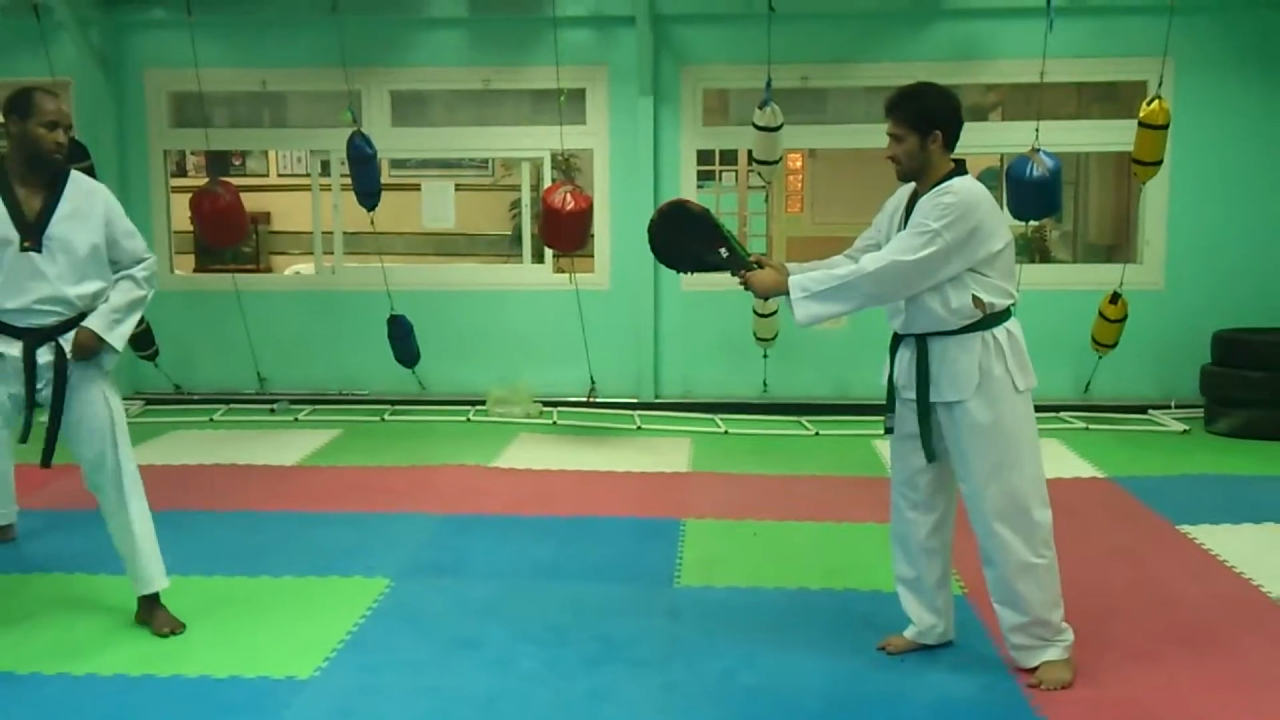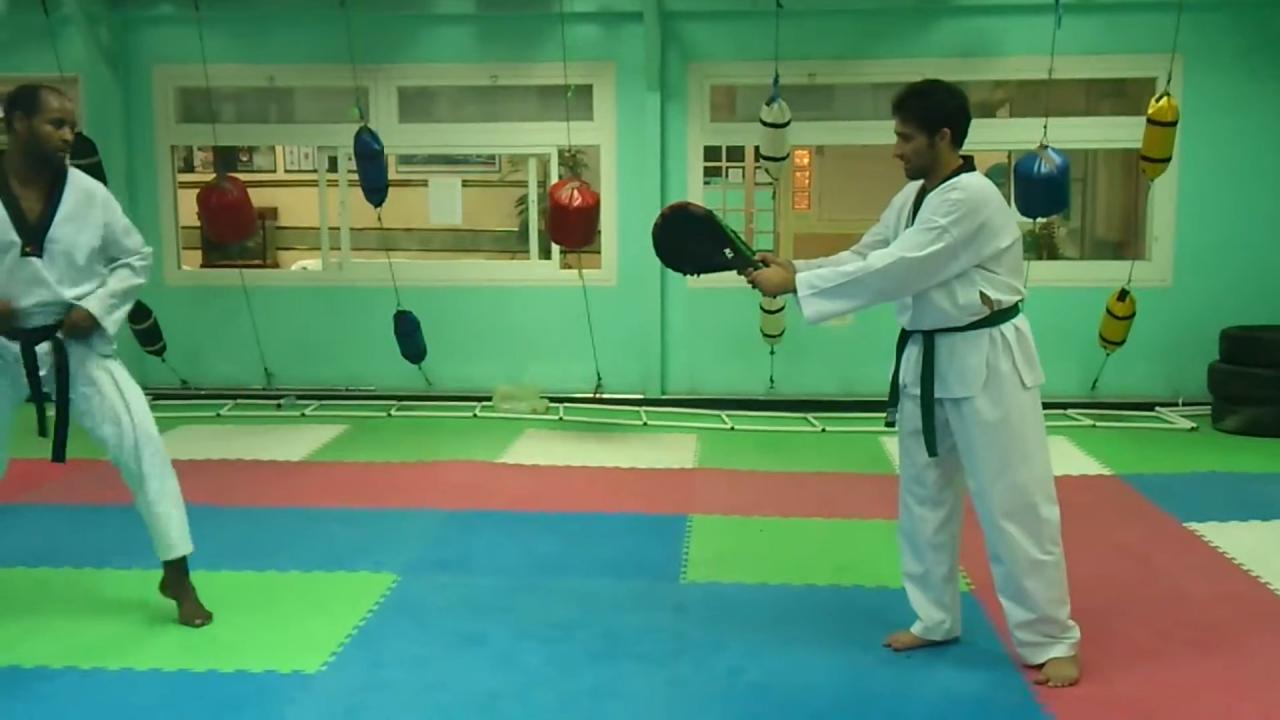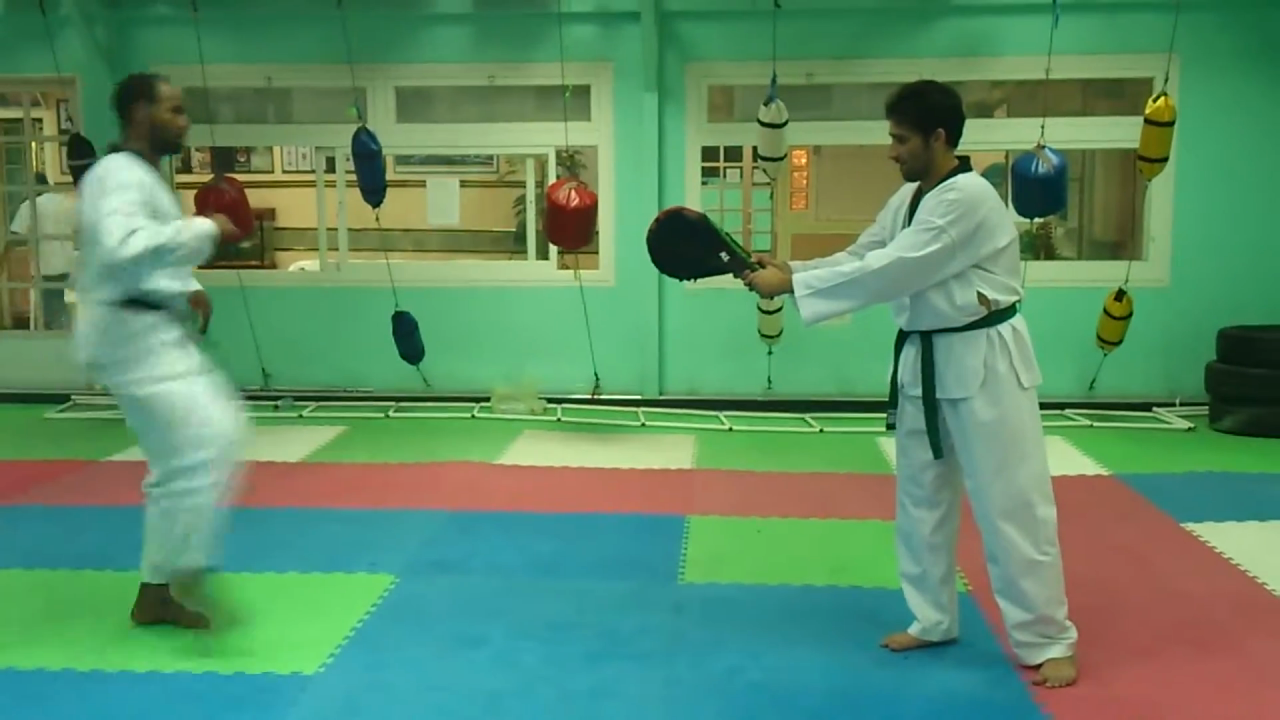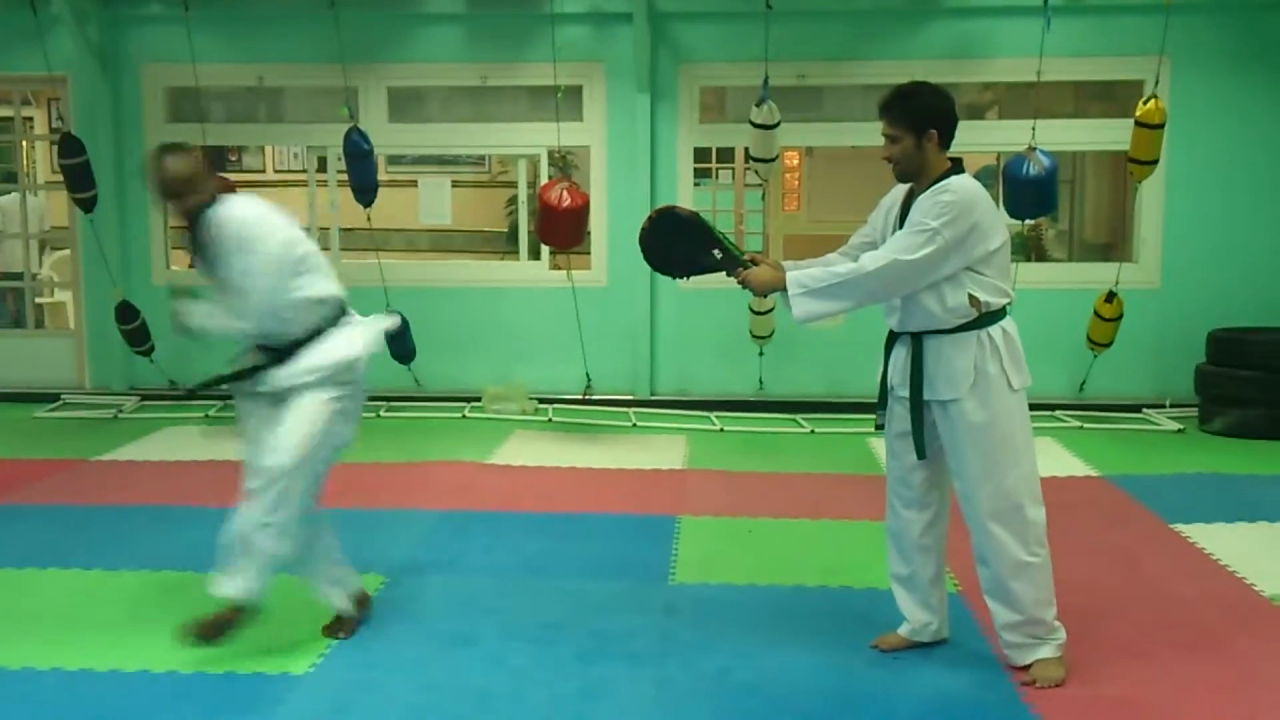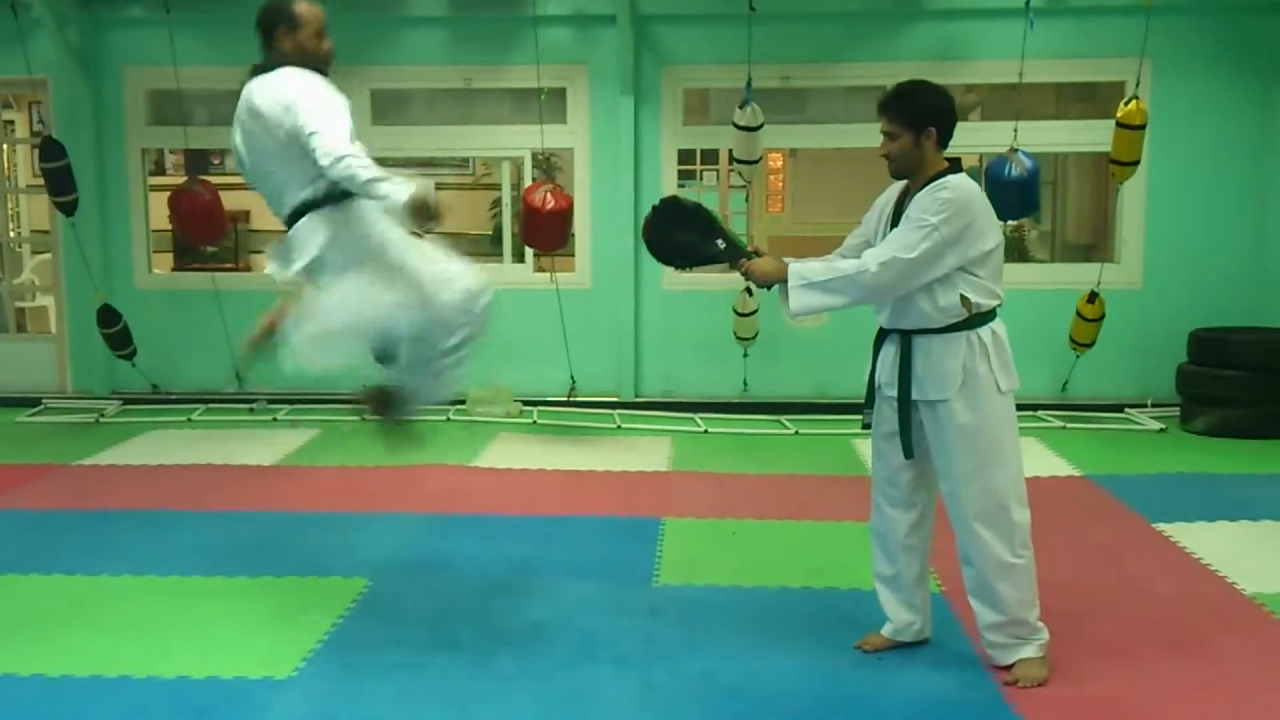
dt=0.4s
person 1, frame 1
left shoulder: (964, 202)
right shoulder: (905, 201)
left elbow: (886, 275)
right elbow: (857, 260)
left wrist: (787, 287)
right wrist: (787, 270)
left hip: (978, 367)
right hip: (919, 365)
left knee: (1005, 506)
right knee: (916, 500)
left ankle: (1044, 643)
right ankle: (928, 622)
person 1, frame 2
left shoulder: (972, 198)
right shoulder: (913, 197)
left elbow: (894, 271)
right elbow: (864, 256)
left wrist: (795, 285)
right wrist: (793, 267)
left hip: (986, 363)
right hip: (928, 360)
left knee: (1013, 503)
right knee: (924, 496)
left ankle: (1051, 640)
right ankle: (935, 619)
person 1, frame 3
left shoulder: (969, 198)
right shoulder: (909, 198)
left elbow: (890, 272)
right elbow: (860, 256)
left wrist: (791, 286)
right wrist: (790, 268)
left hip: (984, 363)
right hip: (925, 361)
left knee: (1011, 503)
right knee: (921, 497)
left ankle: (1048, 640)
right ankle: (933, 620)
person 1, frame 4
left shoulder: (961, 200)
right shoulder: (901, 200)
left elbow: (883, 273)
right elbow: (852, 259)
left wrist: (784, 283)
right wrist: (781, 268)
left hip: (974, 365)
right hip: (915, 362)
left knee: (1000, 505)
right knee: (911, 498)
left ankle: (1037, 640)
right ankle: (922, 620)
person 1, frame 5
left shoulder: (957, 199)
right shoulder: (896, 199)
left elbow: (883, 273)
right elbow: (851, 261)
left wrist: (786, 274)
right wrist: (777, 268)
left hip: (961, 366)
right hip: (903, 363)
left knee: (986, 506)
right knee: (896, 498)
left ankle: (1020, 640)
right ankle: (905, 620)
person 2, frame 1
left shoulder: (92, 197)
left elbow: (139, 267)
left wrist: (101, 325)
left hip: (72, 354)
left knee: (112, 469)
left ankle: (148, 597)
person 2, frame 2
left shoulder: (89, 194)
left elbow: (134, 257)
left wrist: (96, 304)
left hip: (74, 343)
left knee: (138, 440)
left ankle: (177, 574)
person 2, frame 3
left shoulder: (140, 175)
right shoulder: (123, 174)
right elbow: (121, 251)
left wrist: (187, 288)
right wrist: (202, 232)
left hip: (153, 327)
right hip: (137, 334)
left knee: (178, 464)
right knee: (213, 441)
left ankle: (154, 592)
right ankle: (179, 573)
person 2, frame 4
left shoulder: (239, 220)
right shoulder: (217, 229)
left elbow: (261, 308)
left wrist: (195, 317)
left hip: (333, 360)
right hip: (285, 370)
left knee: (278, 477)
right knee: (281, 493)
left ankle: (236, 595)
right ankle: (347, 597)
person 2, frame 5
left shoulder: (265, 94)
right shoulder: (290, 85)
right elbow: (330, 153)
right wrist: (402, 195)
left hip: (346, 223)
right hip: (345, 223)
left knee: (461, 298)
